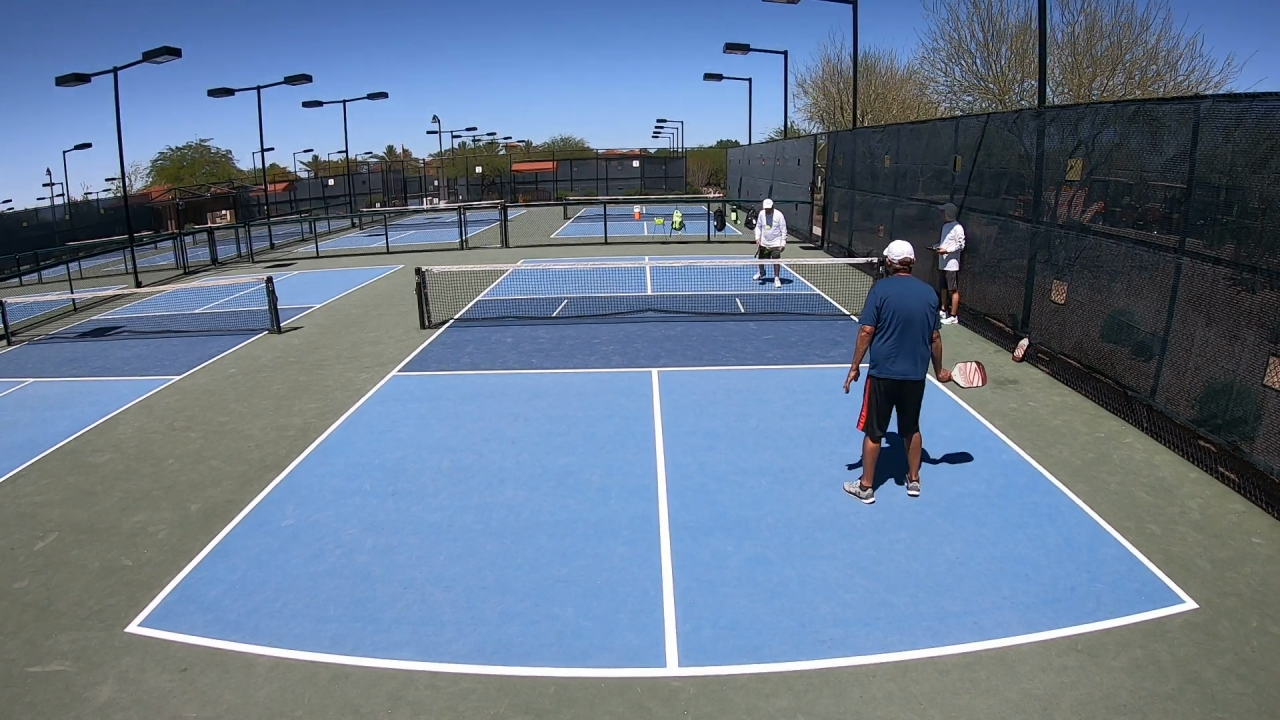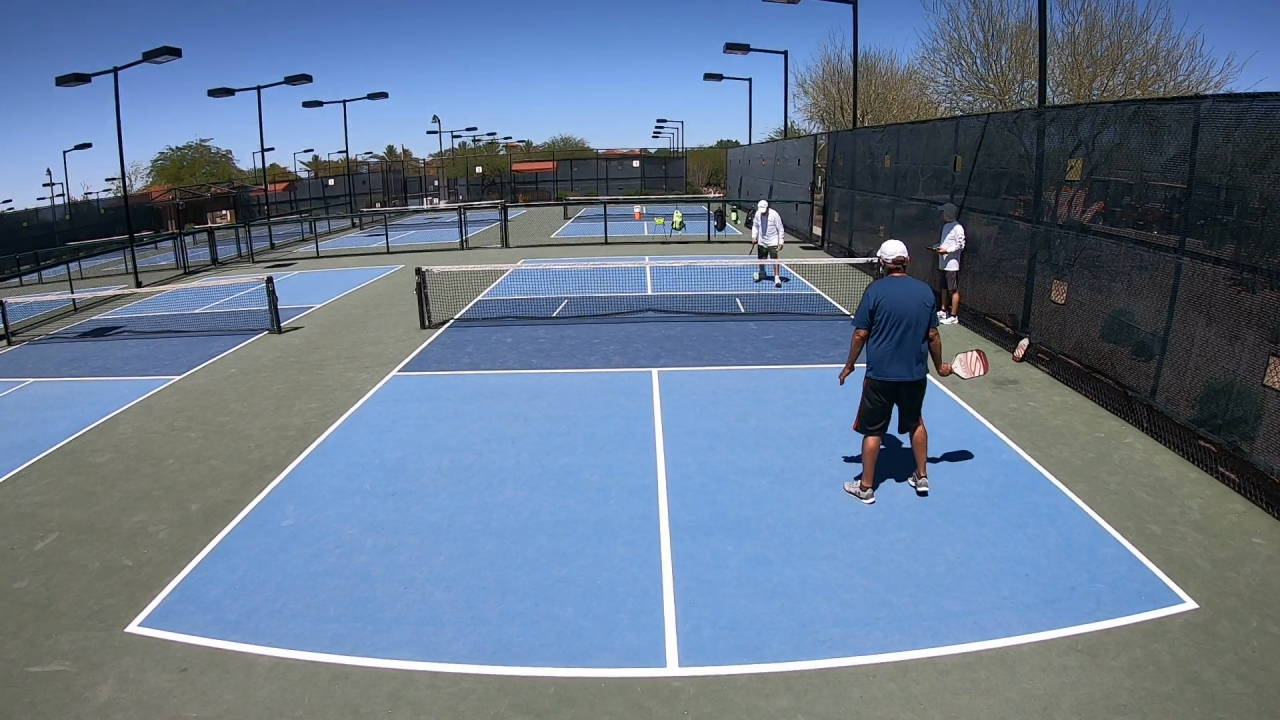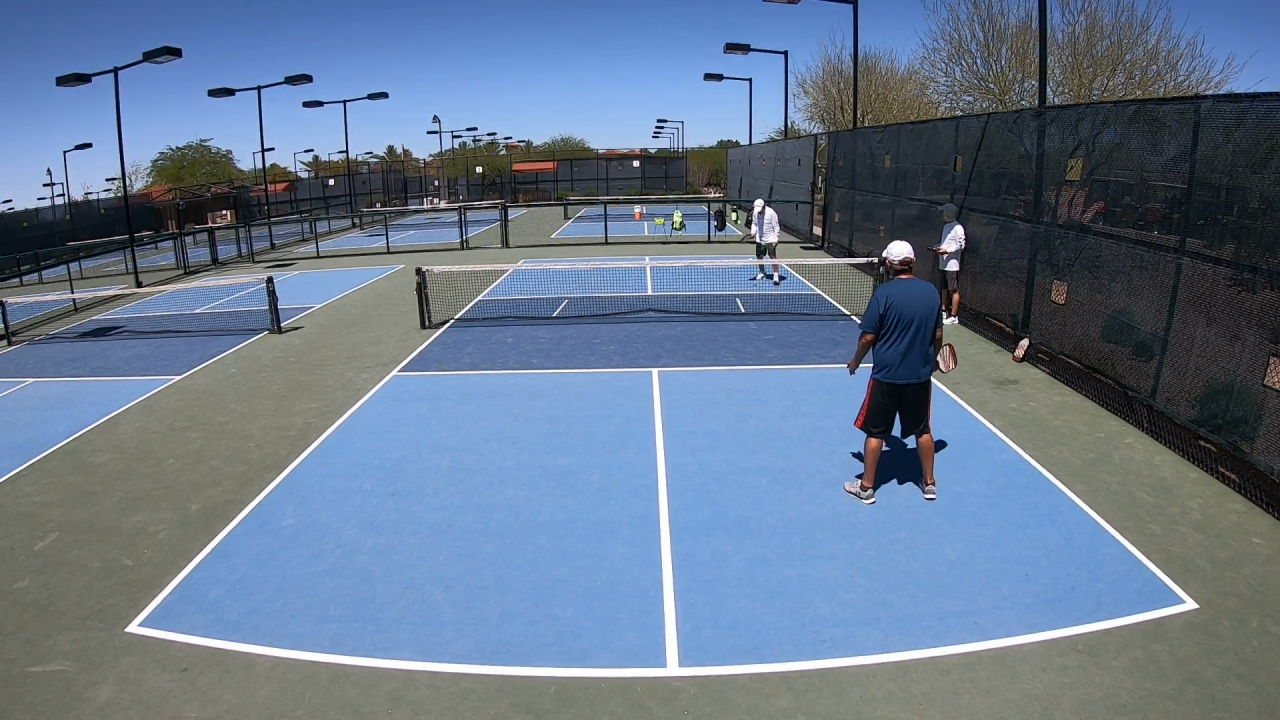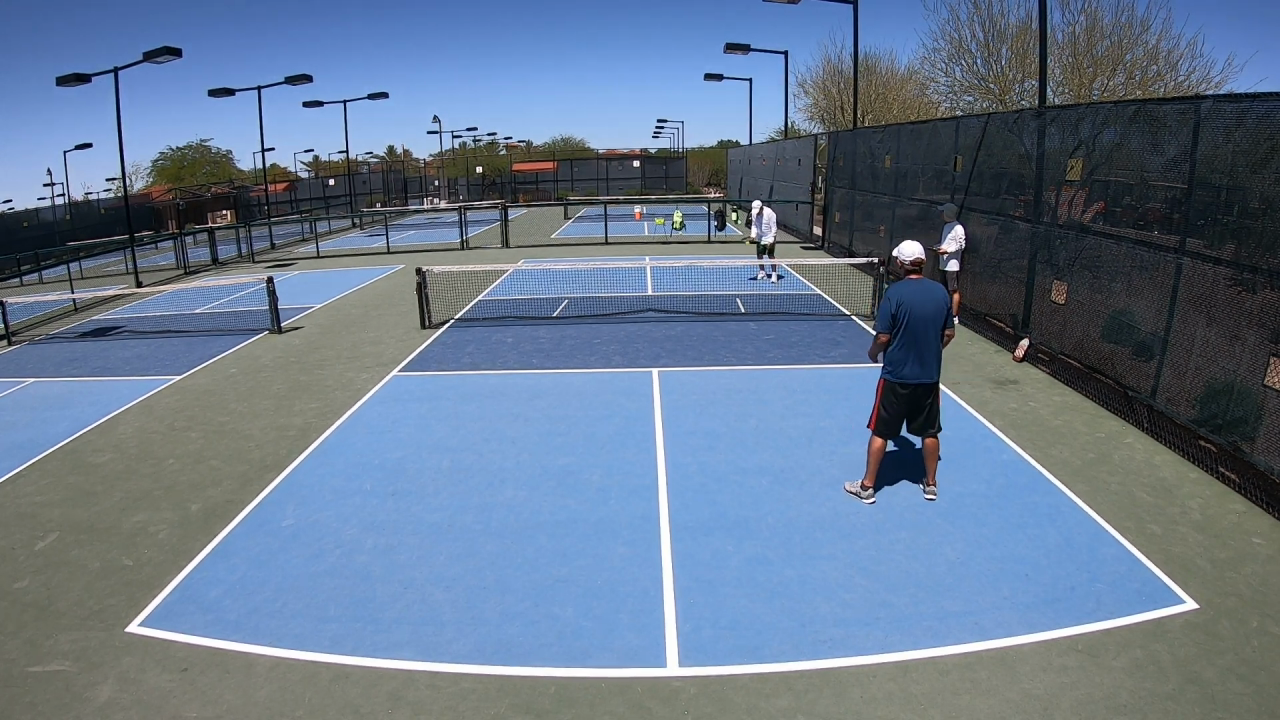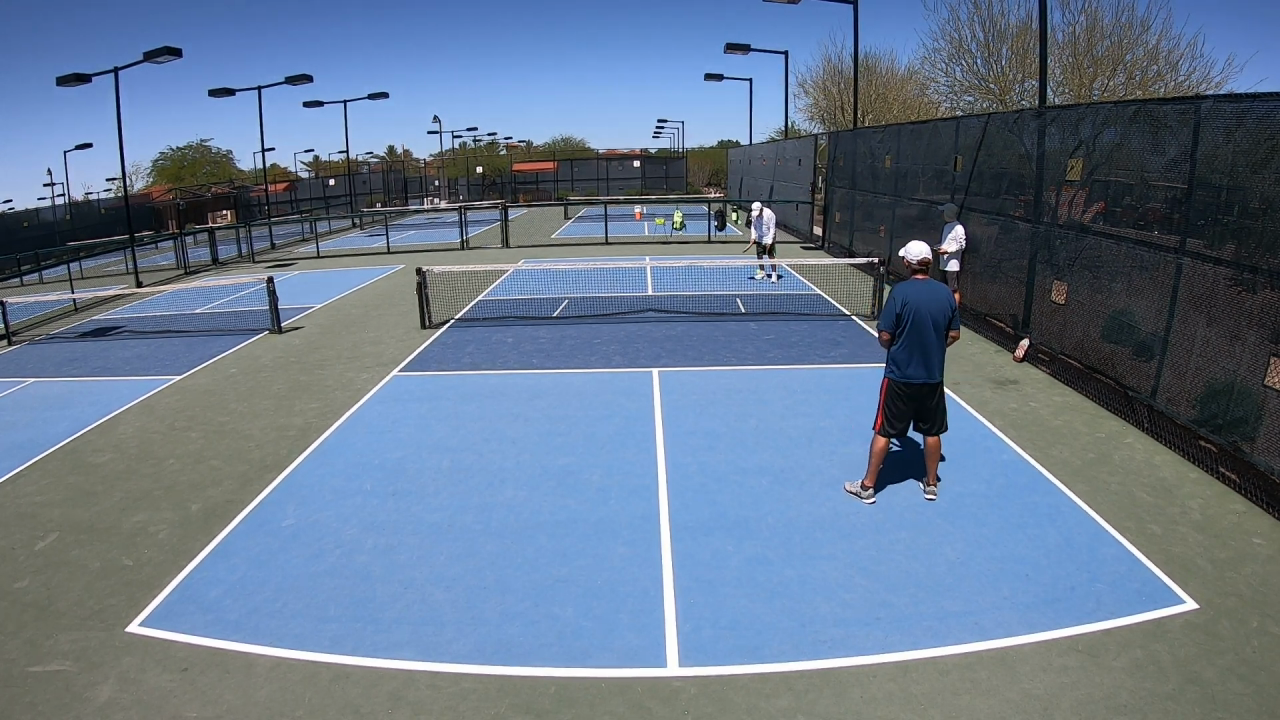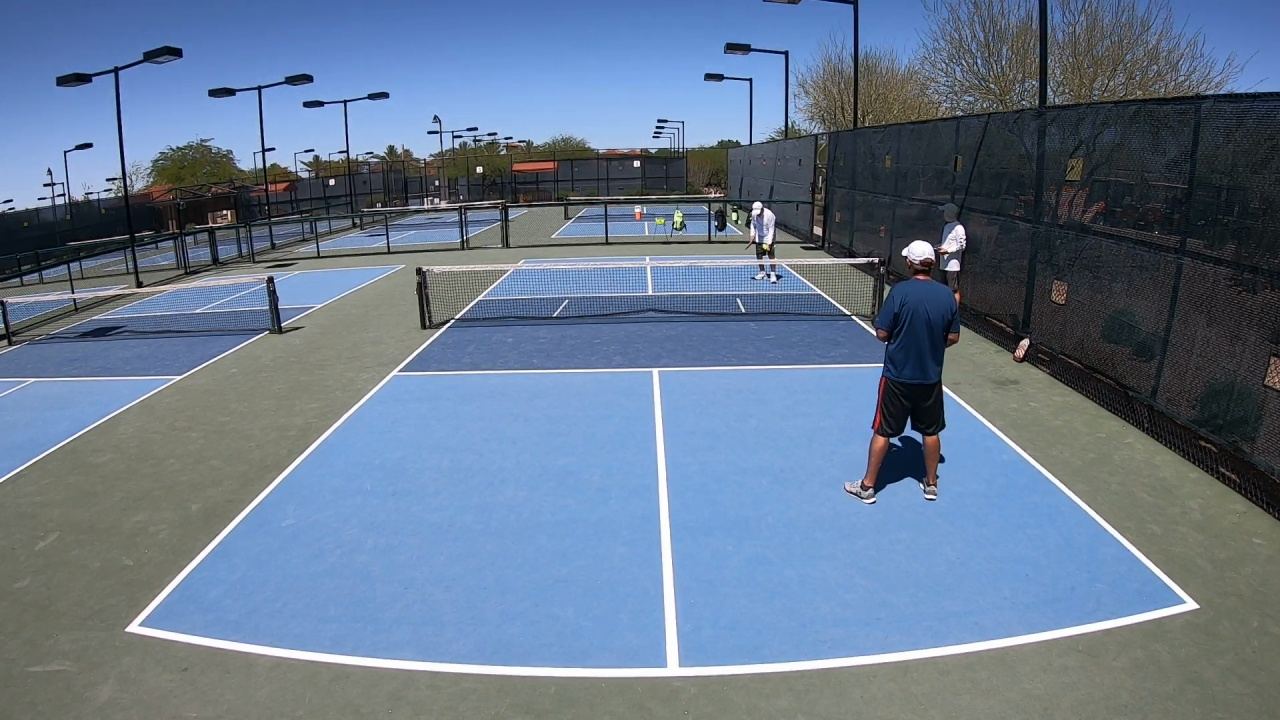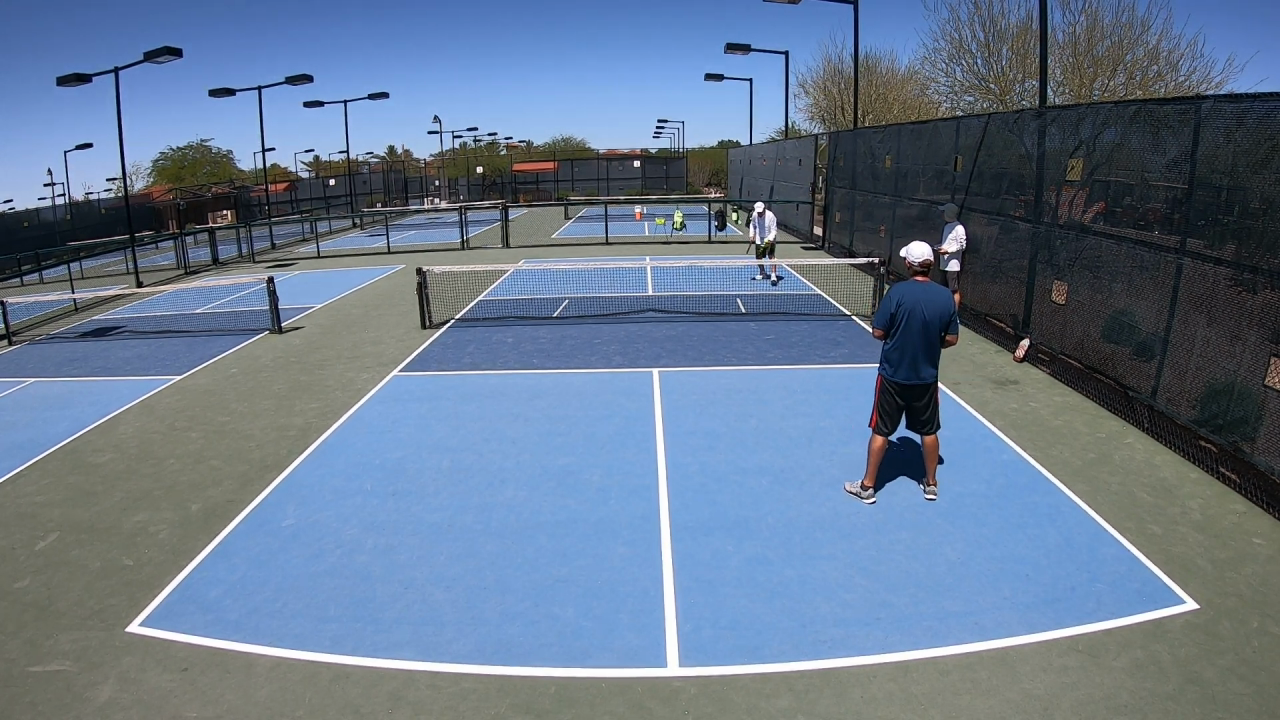
dt=0.2s
person 1, frame 1
left shoulder: (881, 288)
right shoulder: (928, 292)
left elbow: (867, 331)
right elbow: (934, 337)
left wrist: (855, 367)
right wrist: (939, 369)
left hip: (882, 373)
right hip: (916, 373)
left knee: (873, 431)
right knee: (912, 427)
left ankle: (865, 487)
right ankle: (914, 480)
person 1, frame 2
left shoulder: (876, 290)
right shoulder: (924, 291)
left elbow: (861, 334)
right elbow: (933, 335)
left wrist: (849, 365)
right wrist: (939, 364)
left hip: (880, 374)
right hip: (915, 373)
left knee: (872, 430)
right knee: (915, 423)
left ankle: (866, 487)
right ankle: (922, 477)
person 1, frame 3
left shoulder: (884, 292)
right shoulder: (930, 291)
left elbow: (868, 337)
right elbow: (938, 334)
left wrist: (855, 361)
right wrist: (930, 358)
left hip: (887, 375)
right hip: (920, 375)
left knee: (875, 431)
right knee: (922, 430)
left ankle: (866, 487)
right ankle: (929, 483)
person 1, frame 4
left shoulder: (895, 292)
right shoulder: (940, 291)
left elbow: (882, 338)
right elbow: (948, 333)
left wrist: (873, 353)
left hip: (896, 376)
right hip: (930, 376)
left knee: (880, 431)
right knee: (929, 432)
left ankle: (867, 486)
right ankle: (930, 484)
person 1, frame 5
left shoulder: (901, 291)
right shoulder: (945, 293)
left elbow: (885, 337)
right elbow: (954, 334)
left wrist: (890, 345)
left hip: (900, 375)
right hip: (933, 376)
left knee: (884, 431)
right knee: (932, 431)
left ankle: (867, 486)
right ankle: (931, 484)
person 1, frame 6
left shoulder: (900, 291)
right shoulder: (947, 295)
left elbow: (881, 333)
right elbow: (953, 337)
left hip: (897, 375)
right hip: (930, 376)
left knee: (883, 431)
right knee: (931, 431)
left ankle: (867, 486)
right ankle: (931, 484)
person 1, frame 7
left shoulder: (898, 292)
right shoulder: (945, 296)
left elbow: (878, 332)
right elbow: (951, 339)
left hip: (893, 375)
right hip: (926, 376)
left knee: (881, 431)
right knee: (928, 430)
left ankle: (867, 486)
right ankle: (930, 484)
